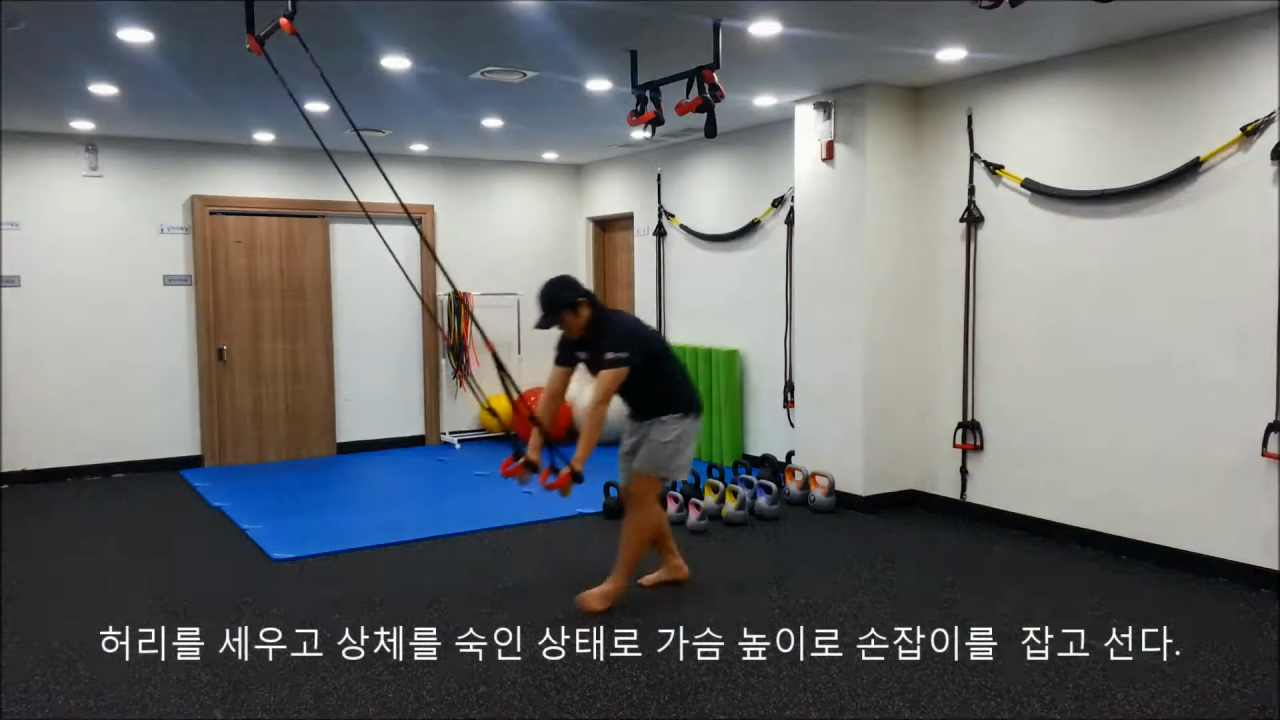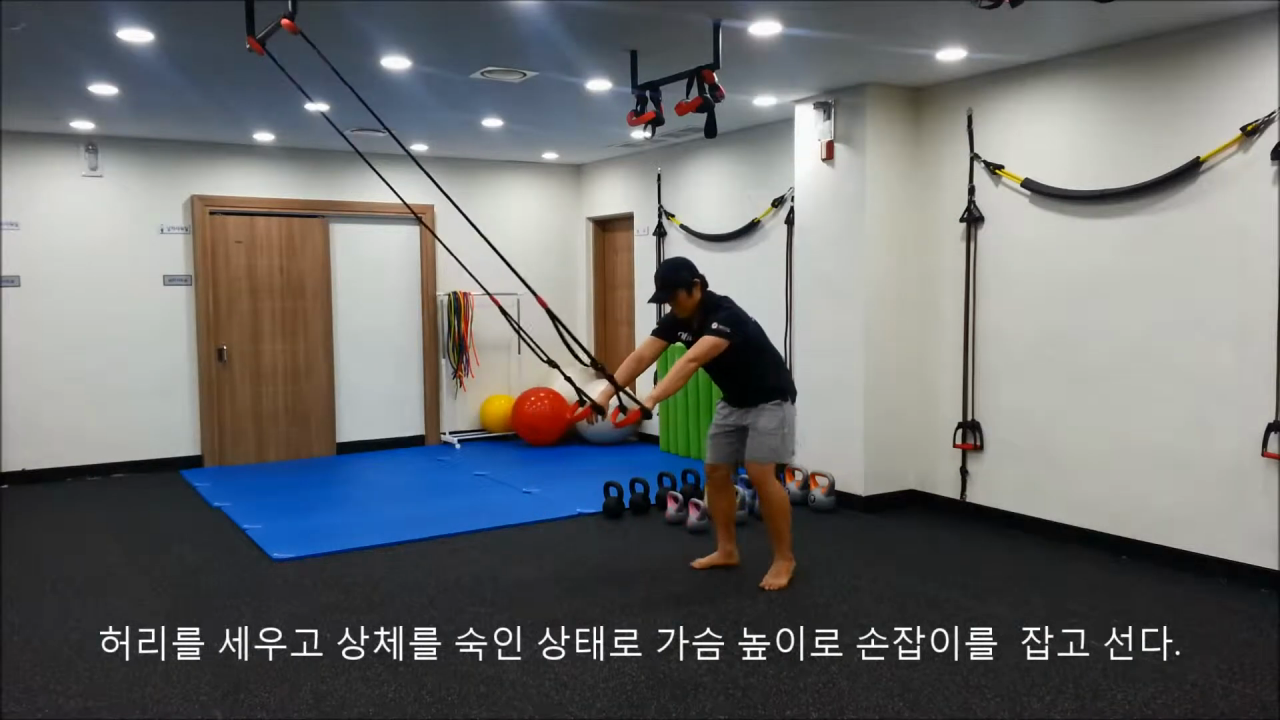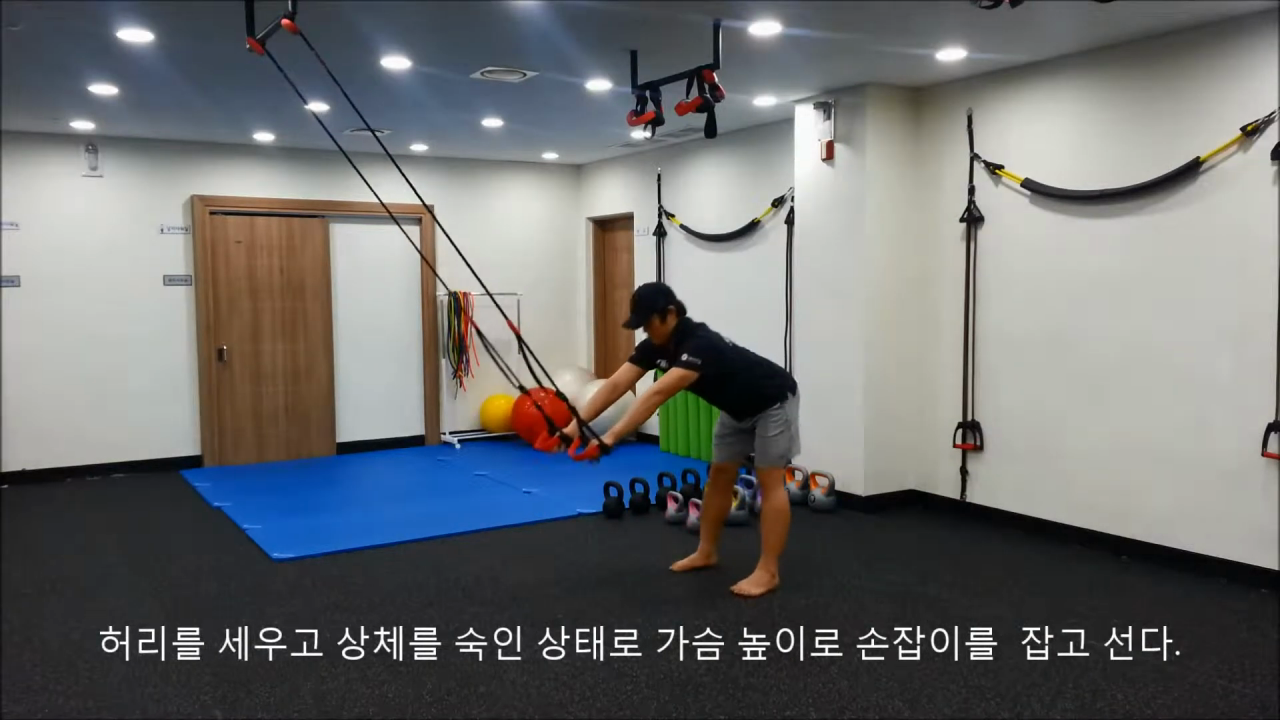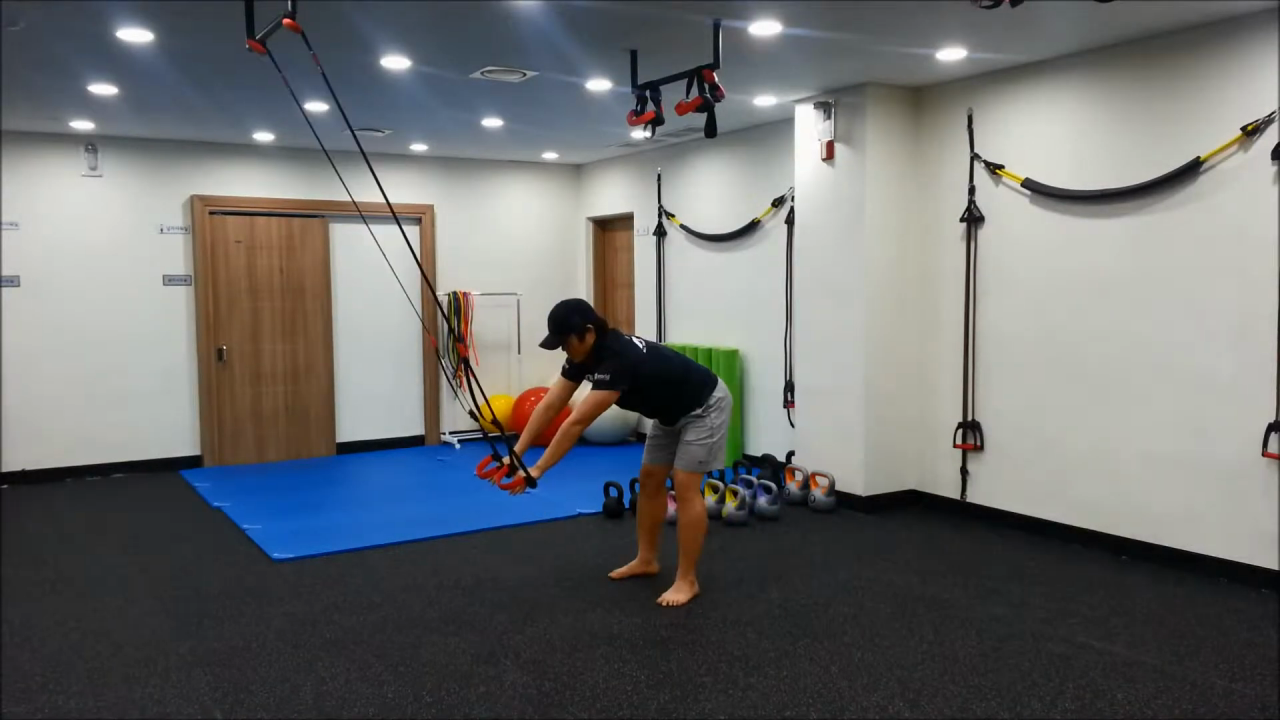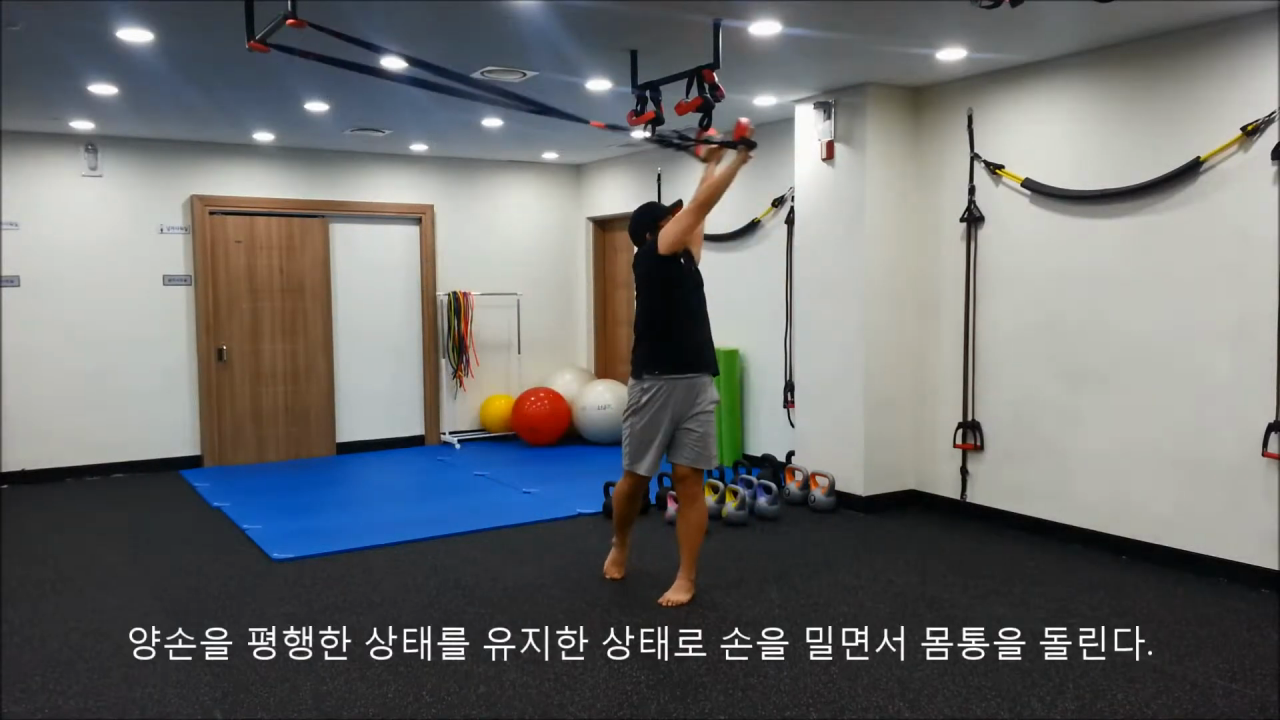
dt=1s
person 1, frame 1
left shoulder: (622, 332)
right shoulder: (574, 339)
left elbow: (599, 402)
right elbow: (552, 393)
left wrist: (578, 462)
right wrist: (534, 448)
left hip: (674, 414)
right hip: (641, 414)
left knee: (641, 492)
right knee: (635, 495)
left ankle: (616, 584)
right ankle: (673, 564)
person 1, frame 2
left shoulder: (727, 316)
right shoulder: (677, 319)
left elbow: (691, 362)
right elbow: (641, 357)
left wrist: (651, 400)
right wrist: (606, 394)
left hip: (770, 399)
right hip: (733, 401)
left knee: (760, 474)
right knee: (716, 473)
left ankle: (784, 558)
right ankle: (726, 550)
person 1, frame 3
left shoulder: (701, 343)
right shoulder: (656, 346)
left elbow: (658, 395)
right elbow: (617, 385)
left wrist: (612, 436)
right wrist: (576, 425)
left hip: (773, 401)
right hip: (738, 408)
left knee: (769, 480)
right knee: (720, 474)
left ankle: (767, 572)
right ankle: (706, 553)
person 1, frame 4
left shoulder: (619, 359)
right shoulder: (583, 356)
left elbow: (577, 422)
right elbow: (550, 406)
left wrist: (537, 470)
right wrist: (515, 454)
left hip: (704, 406)
right hip: (671, 411)
left knee: (685, 486)
right knee: (649, 479)
left ankle: (687, 580)
right ankle: (646, 559)
person 1, frame 5
left shoulder: (685, 260)
right shoulder: (649, 259)
left elbow: (699, 211)
right elbow: (697, 207)
left wrist: (714, 162)
right wrist: (735, 159)
left hip: (697, 386)
right hip: (655, 385)
left knee: (689, 480)
right knee: (635, 477)
left ankle: (686, 578)
right ankle: (619, 547)
